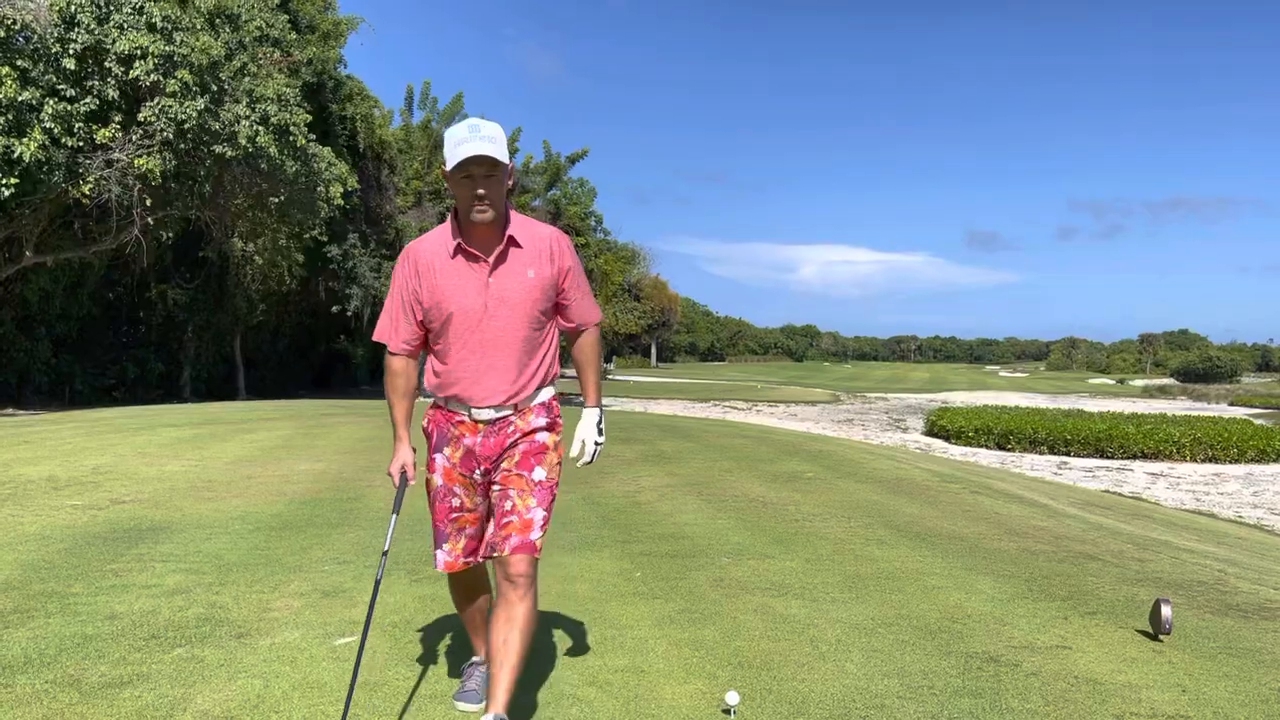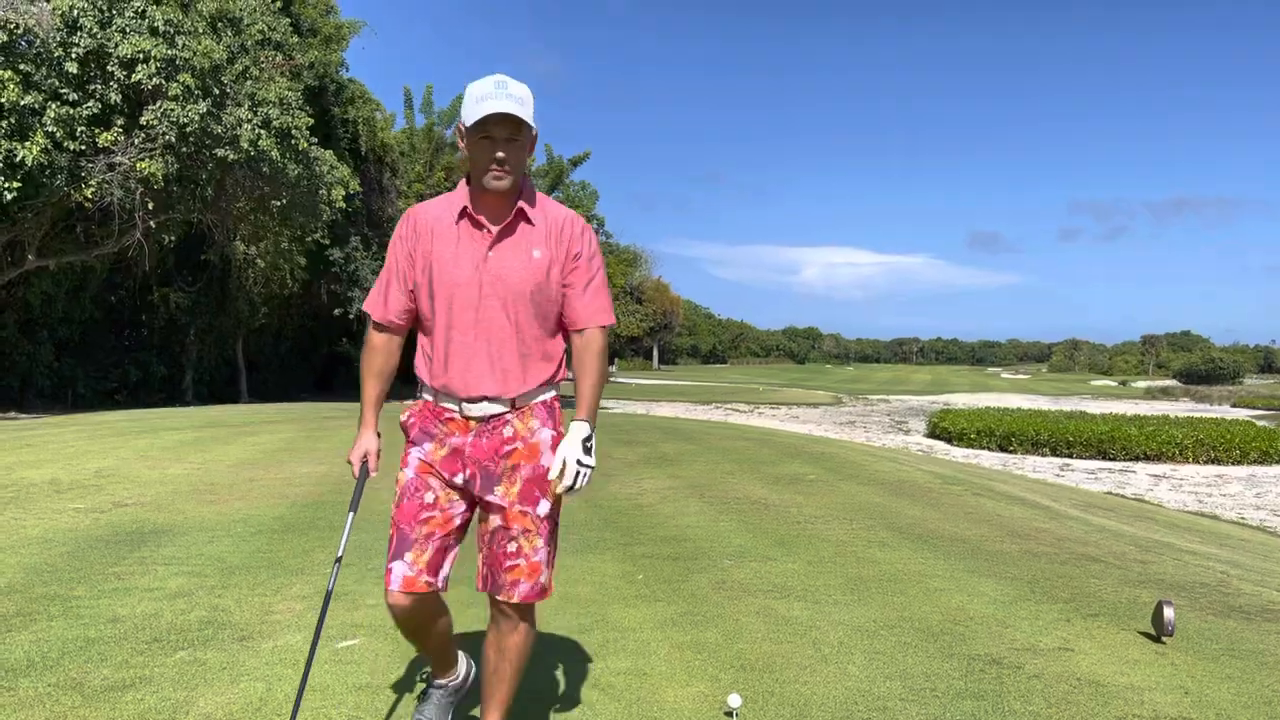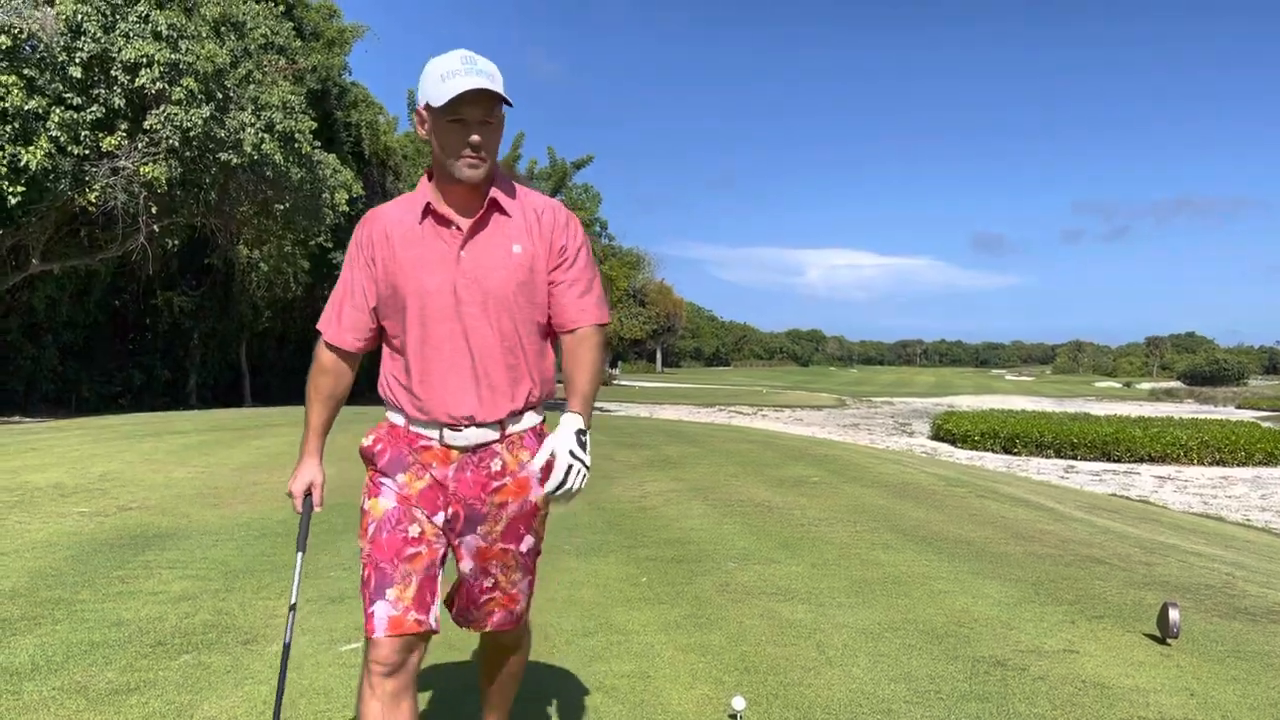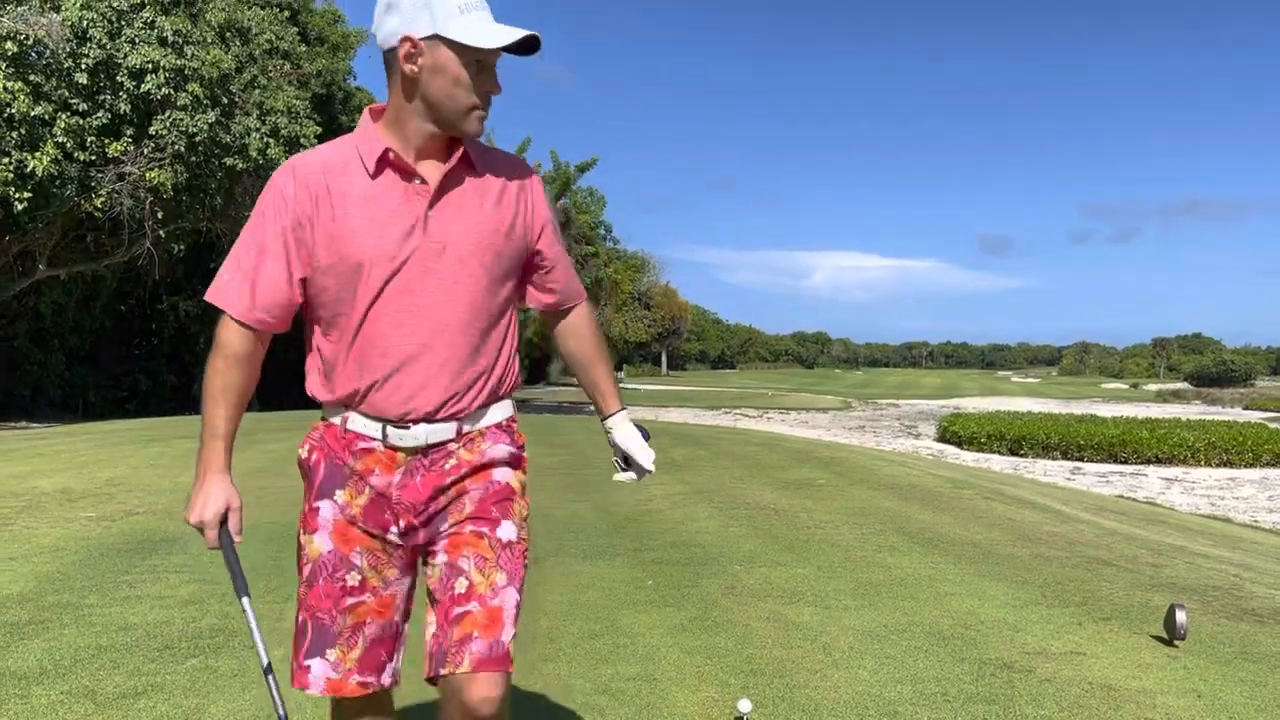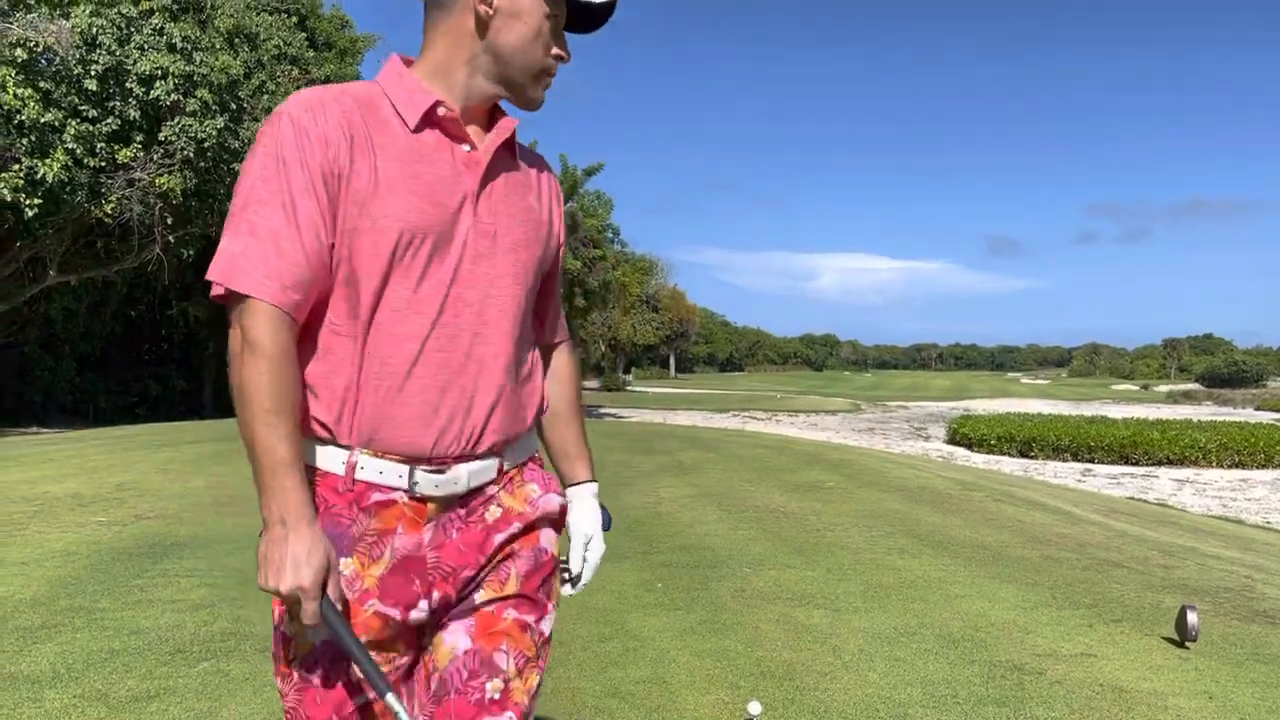
dt=0.4s
person 1, frame 1
left shoulder: (551, 246)
right shoulder: (419, 258)
left elbow: (584, 328)
right elbow: (401, 352)
left wrist: (592, 410)
right wrist: (401, 439)
left hip: (528, 425)
right hip: (454, 429)
left knee: (516, 564)
right knee: (463, 562)
right ankle: (483, 654)
person 1, frame 2
left shoulder: (569, 231)
right shoulder: (421, 224)
left elbow: (591, 335)
right elbow: (386, 328)
left wrist: (580, 429)
right wrist: (368, 425)
left hip: (527, 433)
right hip: (439, 429)
left knee: (515, 598)
right knee: (407, 593)
person 1, frame 3
left shoulder: (551, 224)
right shoulder: (381, 230)
left elbow: (582, 333)
right elbow: (339, 346)
left wrist: (573, 423)
right wrist: (310, 453)
left hip: (511, 458)
right hip: (410, 457)
left knee: (504, 623)
right knee: (391, 648)
person 1, frame 4
left shoulder: (515, 187)
right shoulder: (308, 183)
left elbow: (567, 308)
right elbow: (242, 327)
left wrist: (614, 415)
right wrist: (213, 470)
left hip: (477, 463)
right hip: (356, 466)
person 1, frame 5
left shoulder: (533, 182)
right shoulder: (318, 128)
right elbow: (259, 326)
left wrist: (580, 486)
right wrist: (288, 517)
left hip: (503, 518)
right hip: (355, 521)
